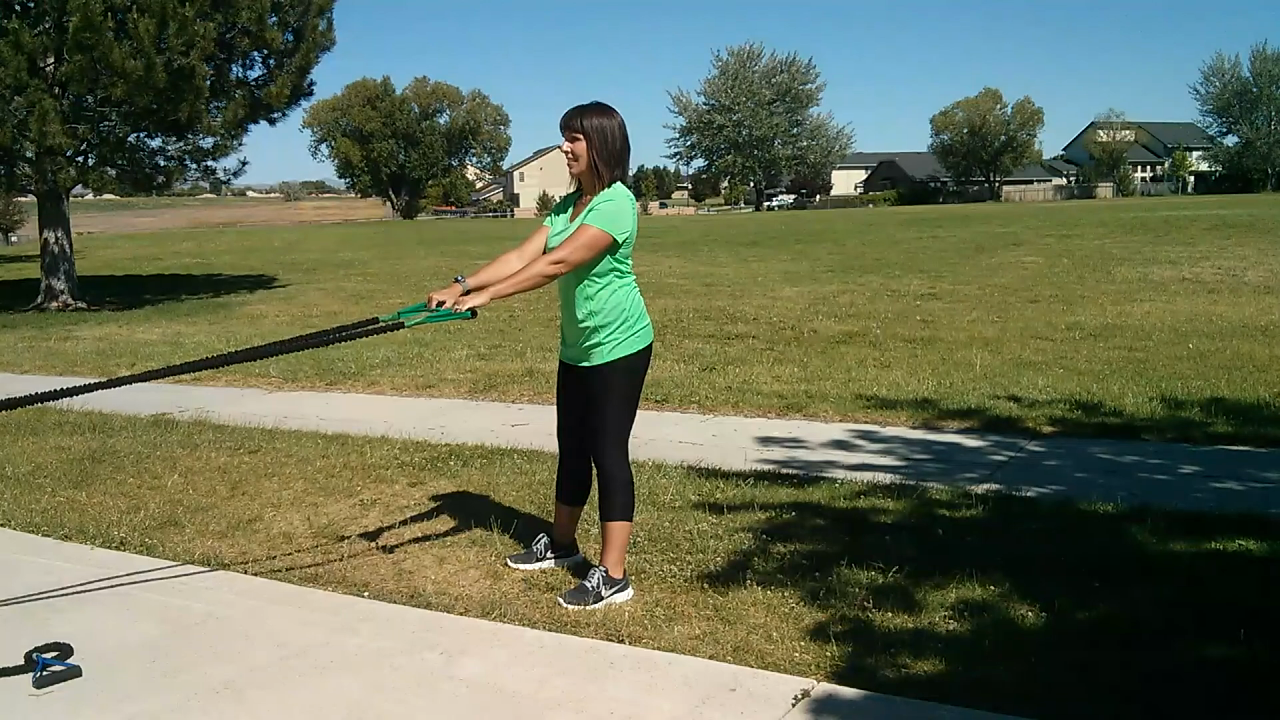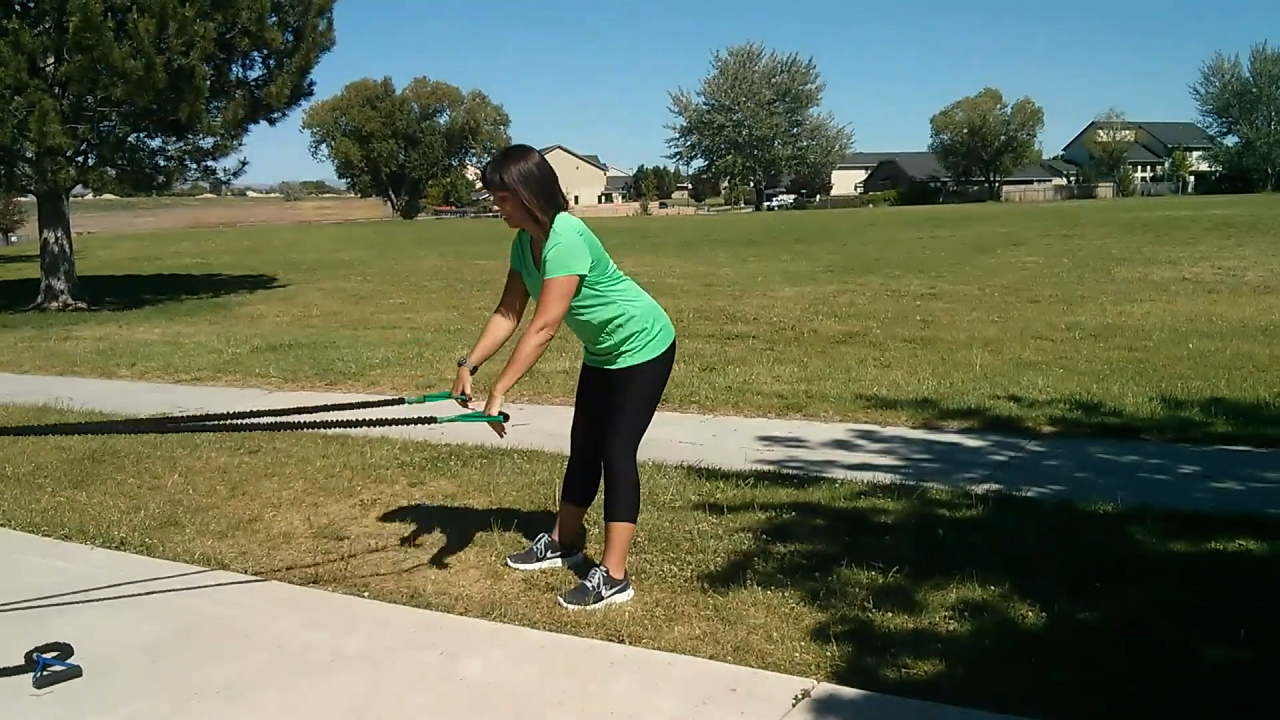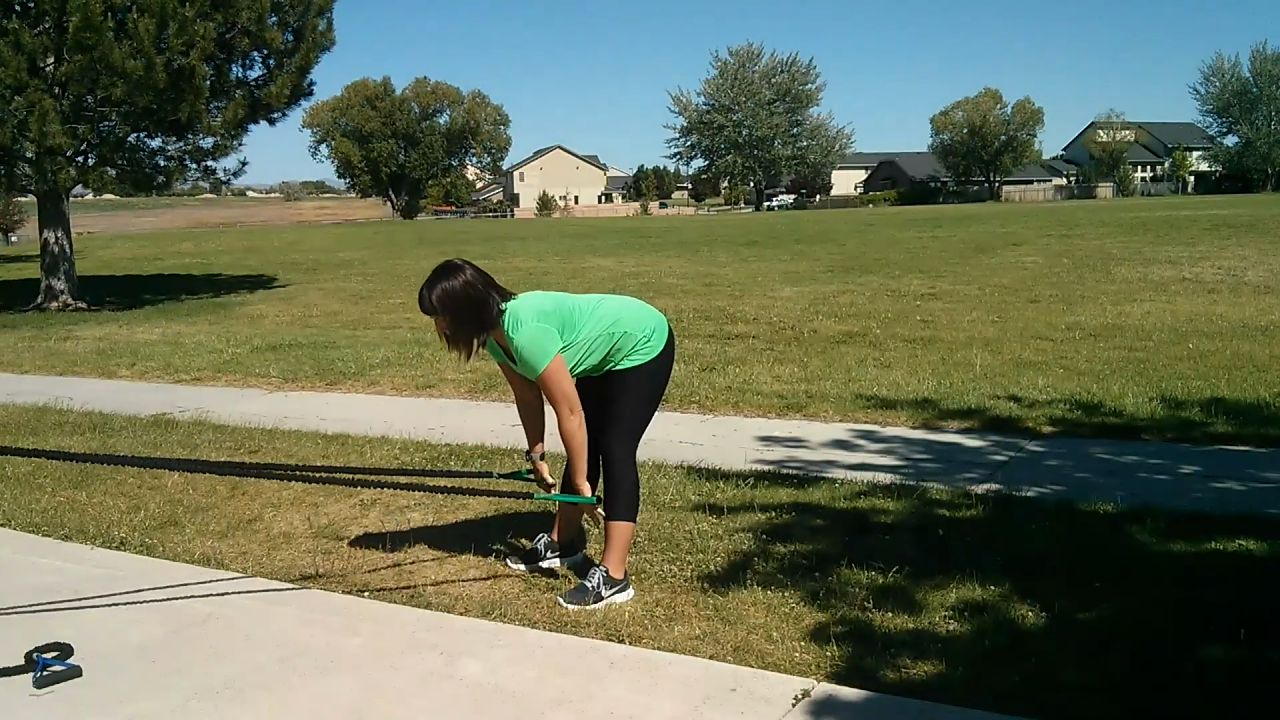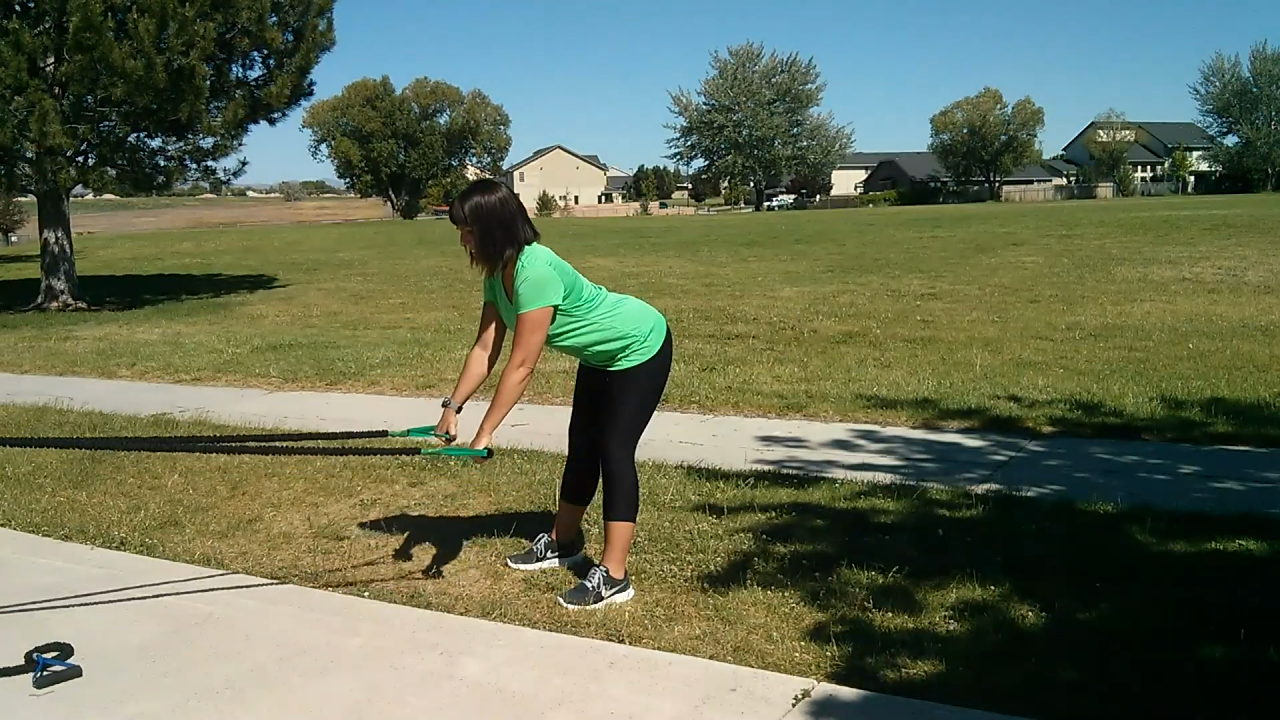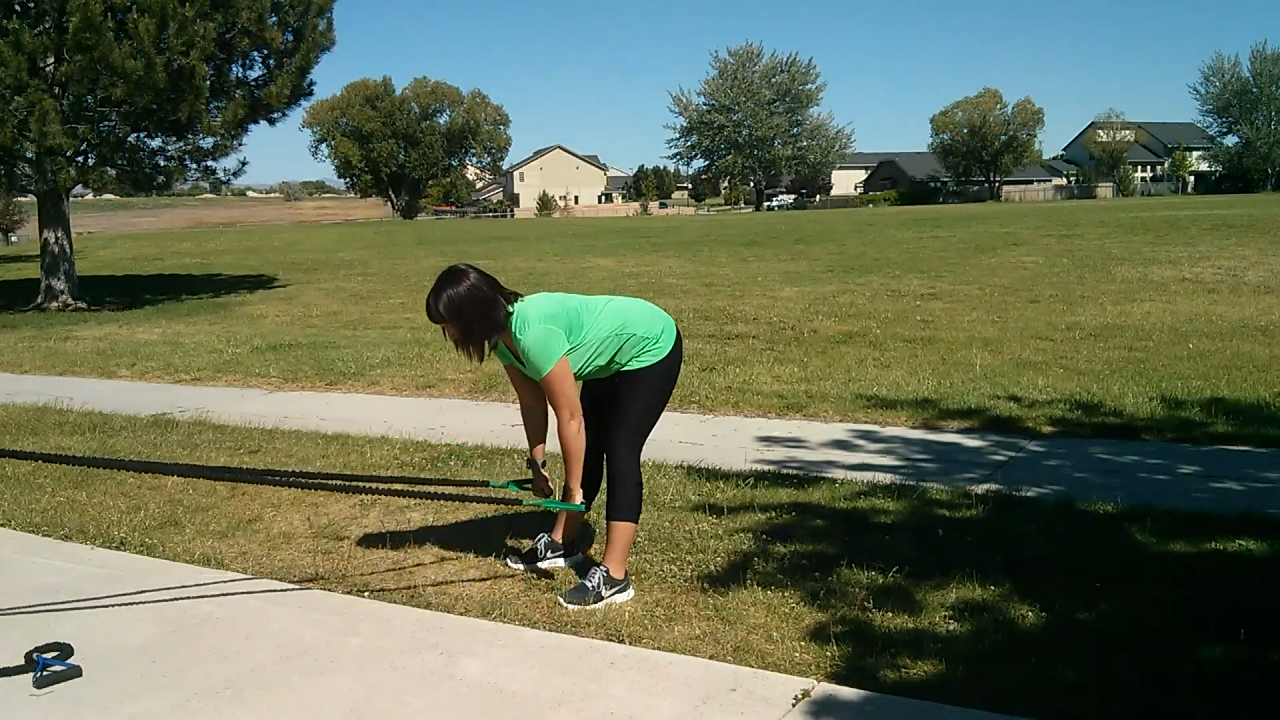
dt=1s
person 1, frame 1
left shoulder: (616, 203)
right shoulder: (568, 204)
left elbow: (557, 263)
right elbow: (523, 256)
left wrist: (486, 296)
right wrist: (462, 285)
left hip: (617, 348)
right hip: (578, 349)
left knee: (607, 452)
right knee: (572, 447)
left ankle: (612, 576)
right ankle: (561, 543)
person 1, frame 2
left shoulder: (565, 239)
right shoulder: (525, 242)
left elbow: (543, 328)
right elbow: (507, 313)
left wrist: (499, 391)
right wrist: (468, 365)
left hip: (641, 348)
right hip: (603, 352)
left knee: (616, 451)
right knee: (584, 448)
left ankle: (614, 577)
right ankle: (563, 542)
person 1, frame 3
left shoulder: (524, 331)
right shoulder: (495, 330)
left elbow: (570, 413)
right elbow: (528, 397)
left wrist: (581, 483)
right wrist: (536, 455)
left hip: (642, 345)
right hip: (605, 353)
left knee: (615, 450)
right knee: (584, 445)
left ankle: (613, 577)
right ankle: (564, 542)
person 1, frame 4
left shoulder: (536, 273)
right shoulder: (498, 275)
left elbow: (521, 367)
right elbow: (485, 350)
left wrist: (485, 433)
right wrist: (453, 407)
left hip: (639, 347)
right hip: (600, 355)
left knee: (614, 451)
right knee: (582, 446)
left ankle: (614, 576)
right ankle: (564, 542)
person 1, frame 5
left shoulder: (533, 332)
right shoulder: (501, 332)
left elbow: (570, 418)
right elbow: (532, 402)
left wrist: (575, 489)
right wrist: (537, 465)
left hip: (649, 347)
right hip: (611, 359)
left knee: (620, 451)
right knee: (587, 448)
left ankle: (613, 578)
right ankle: (561, 543)
